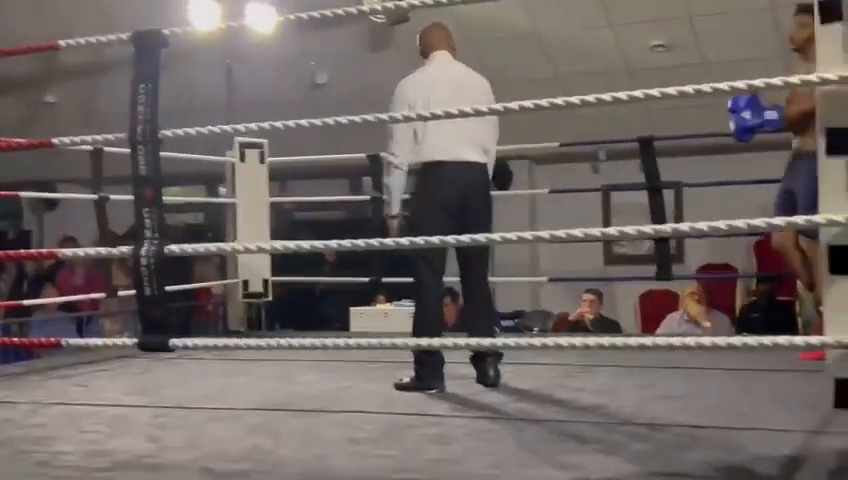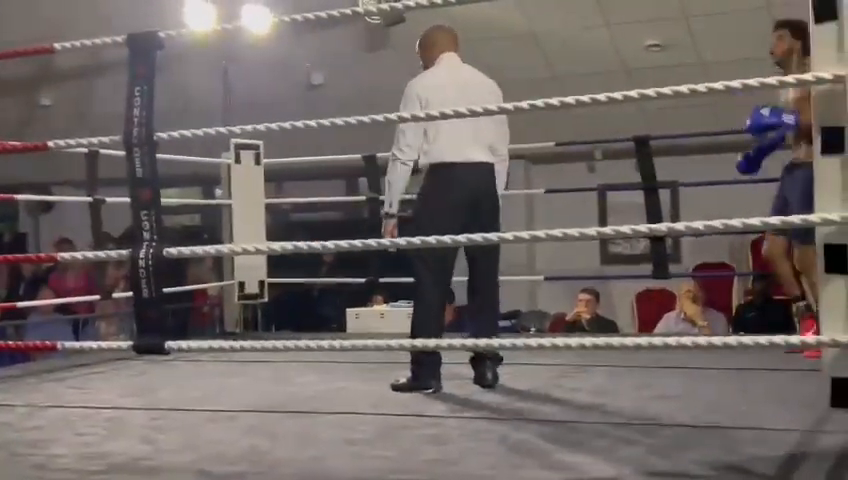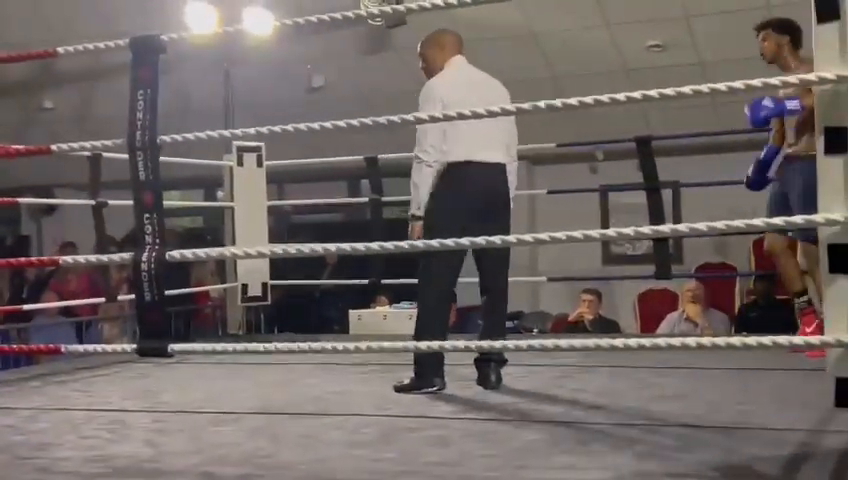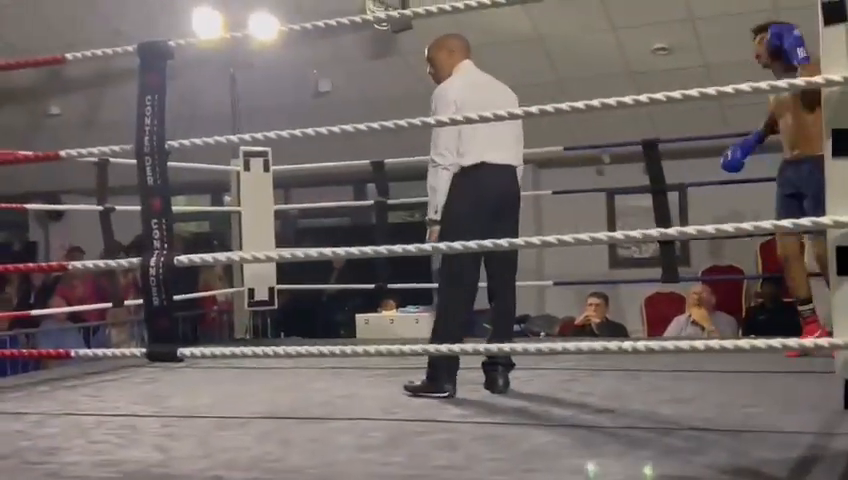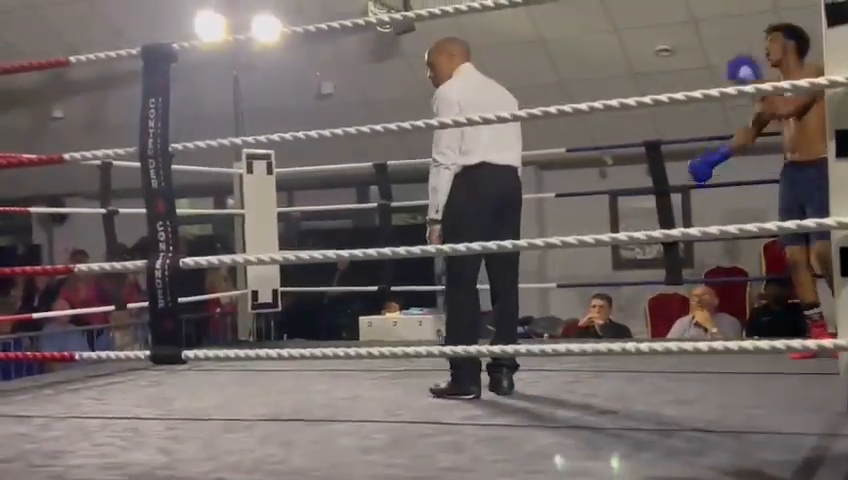
dt=0.2s
person 1, frame 1
left shoulder: (411, 85)
right shoulder: (479, 83)
left elbow: (399, 154)
right elbow: (490, 145)
left wrist: (393, 208)
left hip: (434, 181)
right hip: (476, 180)
left knee: (429, 276)
right knee: (476, 273)
left ankle: (429, 371)
right ankle: (487, 362)
person 1, frame 2
left shoulder: (422, 85)
right shoulder: (489, 86)
left elbow: (405, 153)
right elbow: (501, 151)
left wrist: (391, 209)
right wrist: (494, 195)
left hip: (444, 182)
right hip: (485, 181)
left knee: (431, 278)
right knee: (484, 276)
left ankle: (425, 371)
right ankle: (486, 365)
person 1, frame 3
left shoulder: (437, 87)
right shoulder: (497, 87)
left elbow: (427, 155)
right elbow: (511, 152)
left wrist: (417, 211)
right wrist: (506, 199)
left hip: (458, 182)
right hip: (497, 182)
left knee: (437, 277)
right knee: (494, 277)
left ankle: (428, 371)
right ankle: (490, 366)
person 1, frame 4
left shoulder: (448, 91)
right shoulder: (504, 91)
left elbow: (443, 158)
right elbow: (517, 153)
left wrist: (434, 215)
left hip: (471, 185)
right hip: (508, 183)
left knee: (456, 280)
right knee: (503, 279)
left ankle: (441, 375)
right ankle: (498, 369)
person 1, frame 5
left shoulder: (450, 92)
right shoulder: (502, 93)
left elbow: (444, 158)
right elbow: (514, 152)
left wrist: (435, 214)
left hip: (472, 185)
right hip: (509, 184)
left knee: (462, 282)
right knee: (504, 280)
left ankle: (465, 377)
right ankle: (503, 372)
person 2, frame 1
right shoulder: (800, 70)
left elbow: (806, 108)
right elbow: (791, 115)
left hip: (817, 161)
right hip: (798, 161)
left knee: (809, 242)
right knee: (781, 240)
person 2, frame 2
right shoulder: (787, 84)
left elbow: (813, 117)
left wrist: (778, 119)
right wrist: (757, 150)
left hip: (812, 171)
right hip: (792, 172)
left knee: (804, 252)
right knee: (772, 250)
right ankle: (811, 320)
person 2, frame 3
left shoulder: (810, 70)
left elbow: (816, 103)
left wrist: (780, 106)
right wrist: (764, 159)
left hip: (810, 165)
right hip: (786, 166)
left knee: (809, 248)
right knee: (775, 245)
right ankle: (809, 317)
person 2, frame 4
left shoulder: (809, 68)
left elbow: (809, 91)
left wrist: (795, 51)
right wrist: (745, 147)
left hip: (818, 167)
right hip: (791, 170)
left knee: (824, 251)
right knee: (786, 251)
right ankle: (812, 326)
person 2, frame 5
left shoulder: (814, 75)
left elbow: (787, 108)
right elbow: (752, 128)
left wrist: (754, 81)
right wrist: (717, 157)
left hip: (821, 169)
right hip: (792, 172)
left knee: (823, 250)
right knee: (793, 257)
right ankle: (818, 328)
